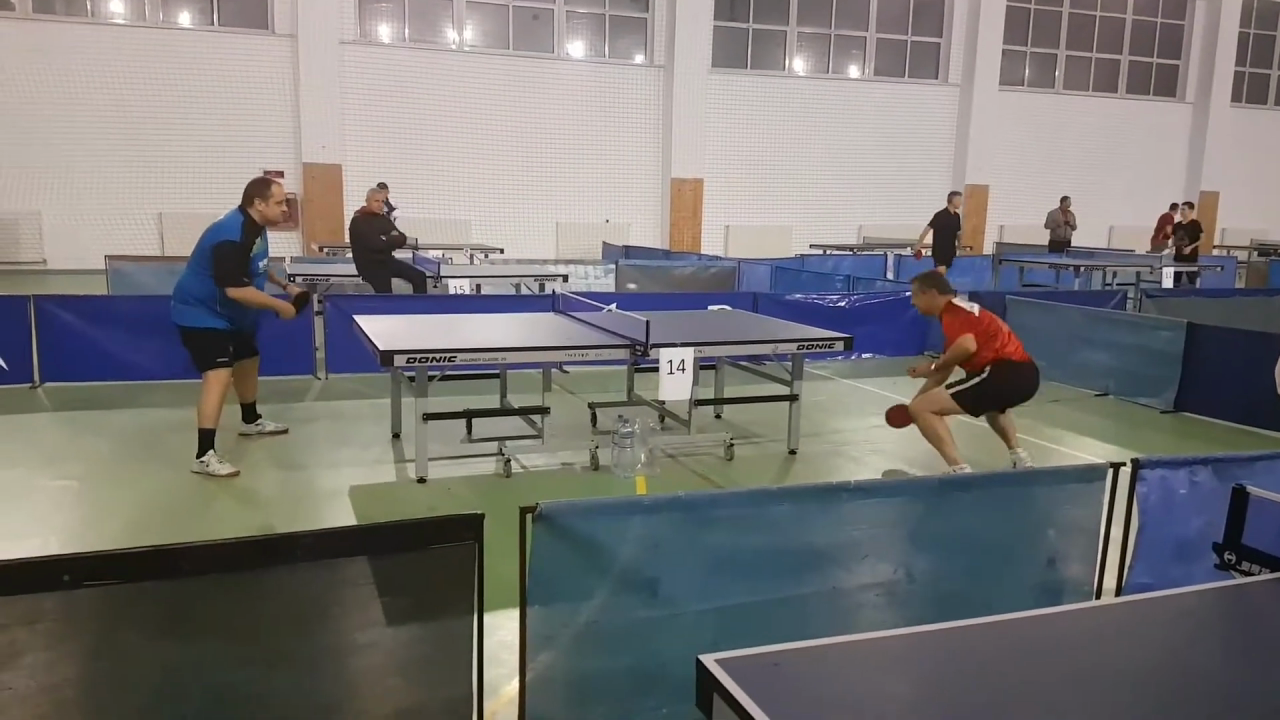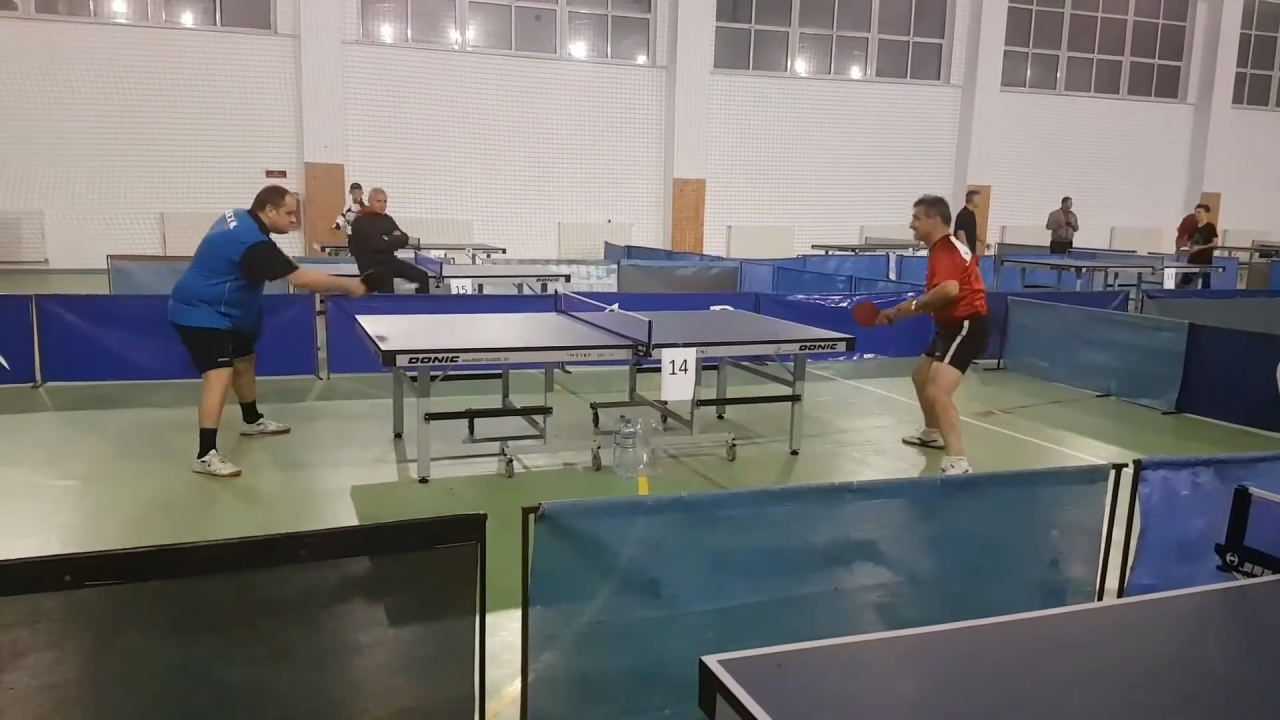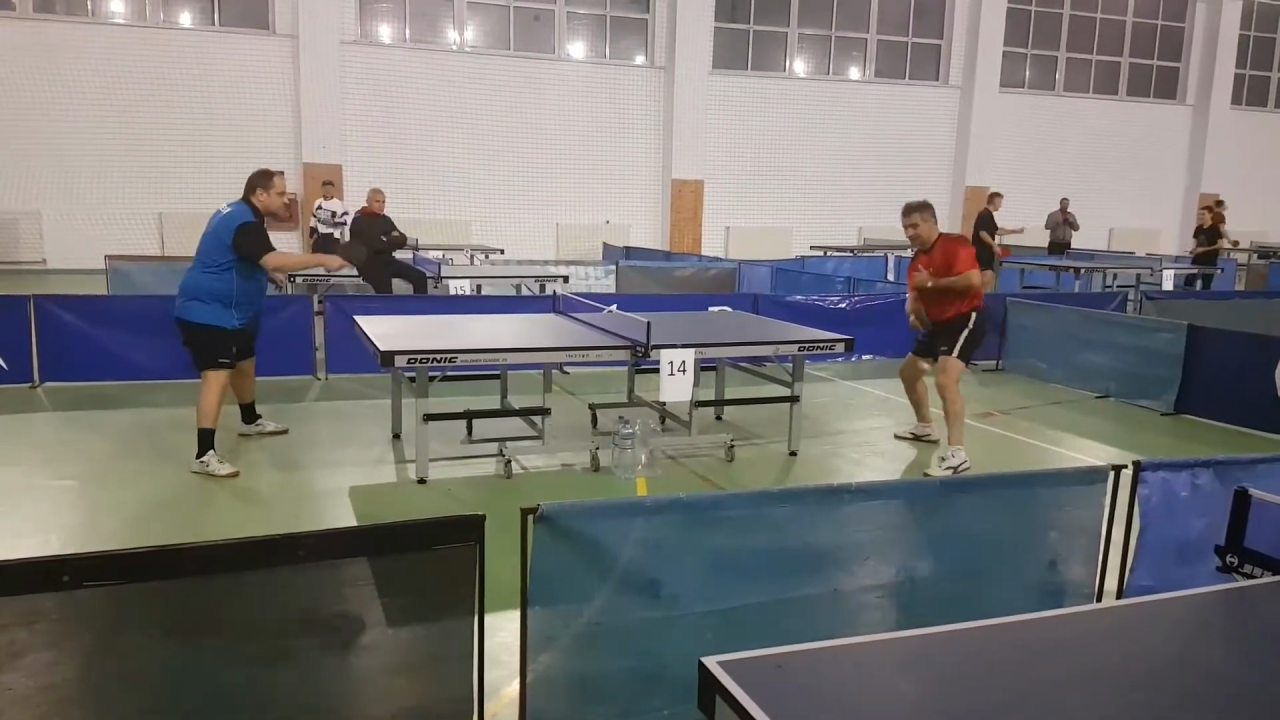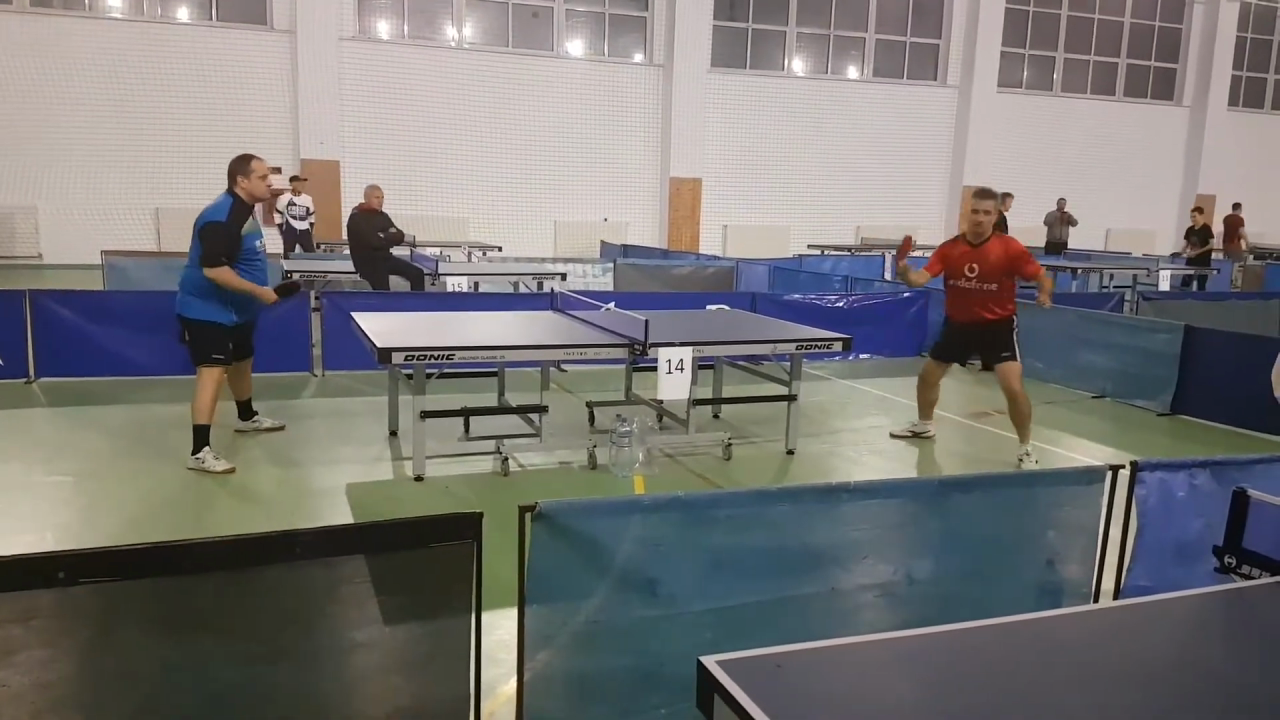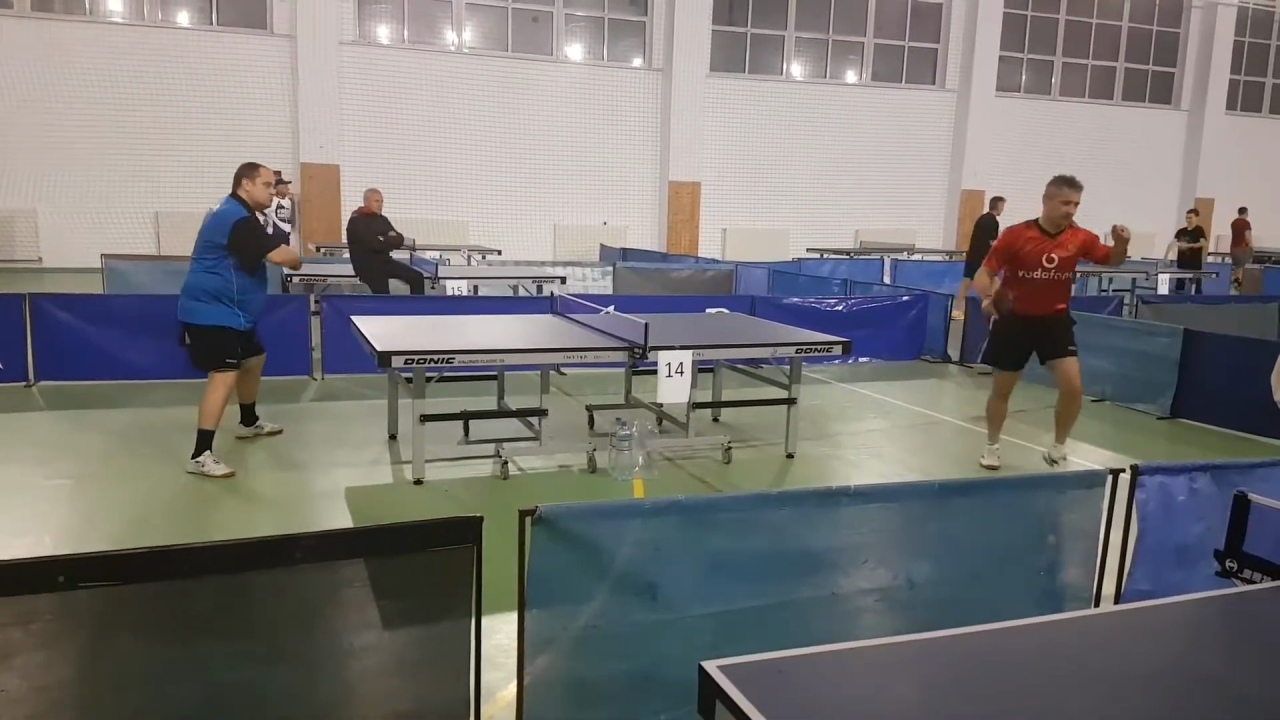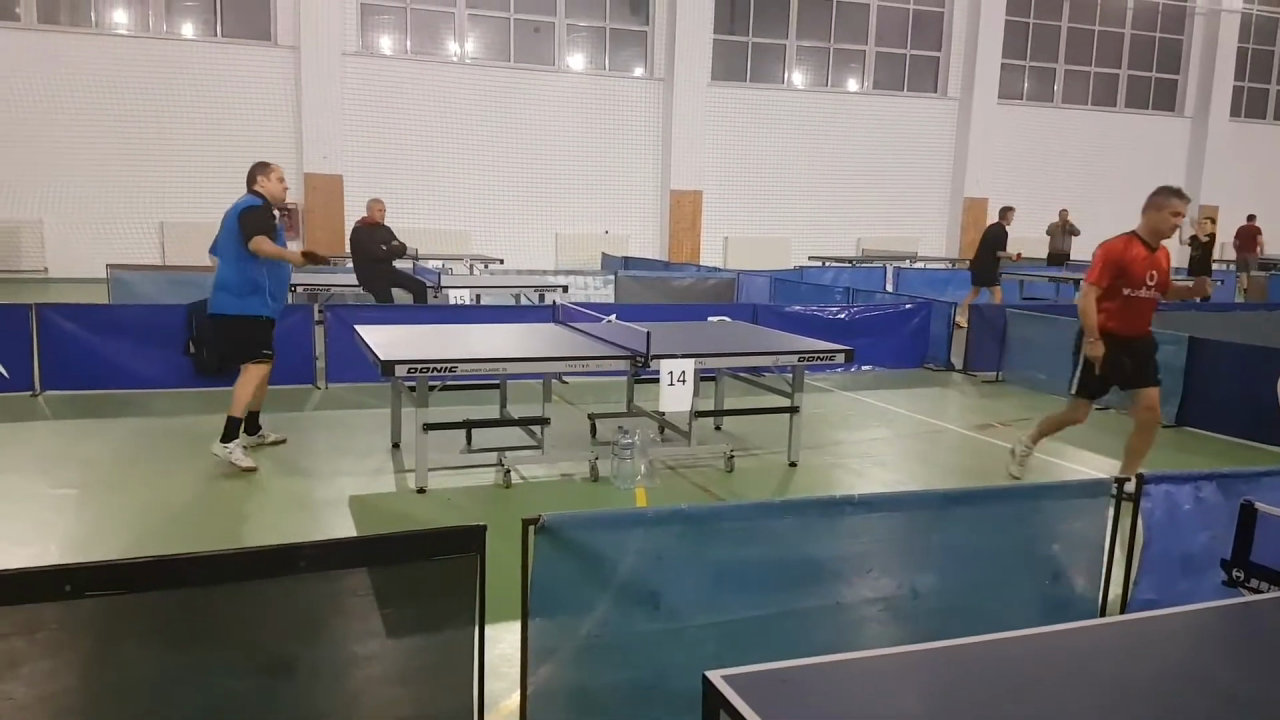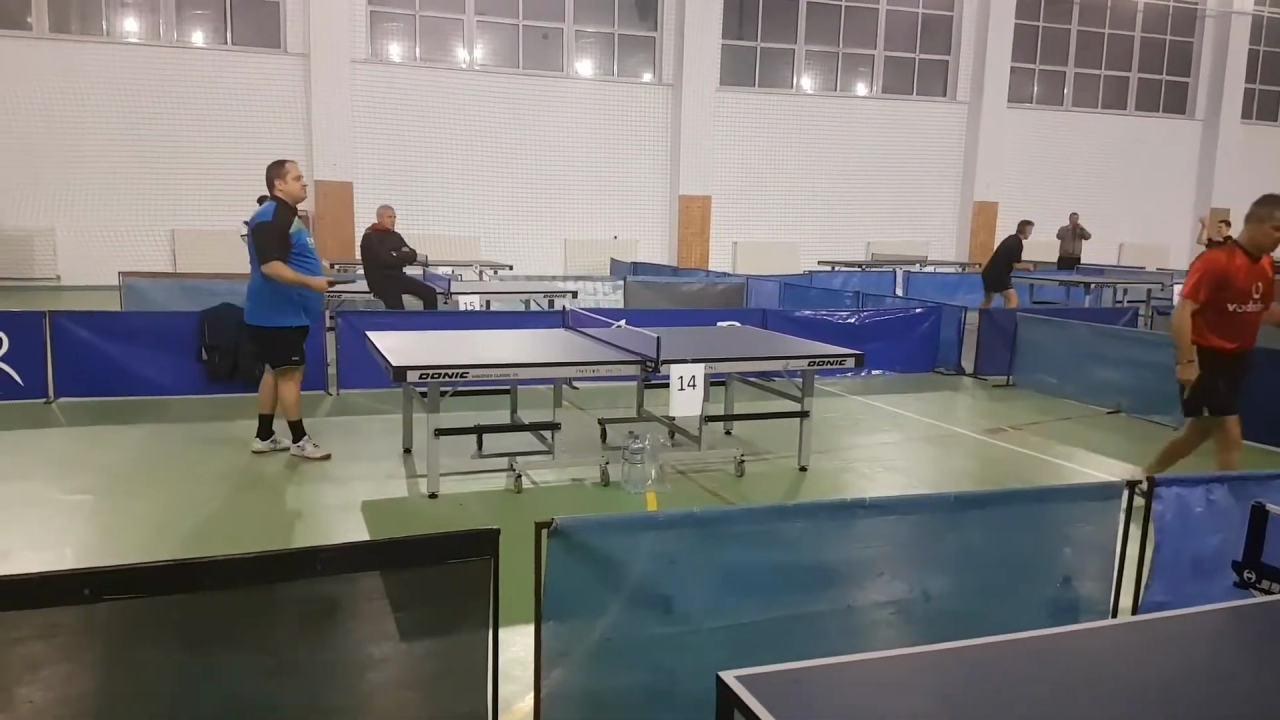
dt=0.4s
person 1, frame 1
left shoulder: (254, 227)
right shoulder: (232, 236)
left elbow: (254, 269)
right elbow: (237, 290)
left wrist: (284, 285)
right wrist: (279, 305)
left hip: (230, 315)
right hip: (202, 315)
left knee: (247, 363)
right knee: (219, 377)
left ankle: (251, 420)
right ankle: (204, 455)
person 1, frame 2
left shoulder: (240, 218)
right shoulder: (251, 241)
right elbow: (298, 277)
left wrist: (287, 265)
right wrist: (346, 285)
left hip: (217, 311)
right hip: (199, 315)
left knee: (244, 362)
right knee: (219, 377)
left ankle: (252, 420)
right ankle: (206, 455)
person 1, frame 3
left shoulder: (237, 213)
right shoulder: (245, 223)
right elbow: (272, 259)
left wrist: (267, 274)
right wrist: (322, 260)
left hip: (221, 311)
right hip: (207, 312)
left knee: (245, 363)
right knee: (217, 376)
left ankle: (250, 420)
right ankle: (204, 455)
person 1, frame 4
left shoulder: (242, 209)
right shoulder: (221, 217)
right elbow: (214, 269)
left wrist: (256, 292)
right wrist: (260, 291)
left hip: (234, 308)
right hip: (208, 309)
left knee: (242, 362)
right knee: (213, 373)
left ankle: (247, 417)
right ankle: (199, 451)
person 1, frame 5
left shoulder: (234, 213)
right shoulder: (239, 218)
right elbow: (277, 255)
right wrist: (296, 258)
left hip: (229, 311)
right hip: (213, 312)
left knee: (253, 361)
right knee: (224, 377)
left ankle: (249, 422)
right ankle: (201, 455)
person 1, frame 6
left shoulder: (243, 210)
right shoulder: (254, 207)
left elbow: (217, 256)
right elbow: (257, 243)
right wrist: (289, 255)
left hip: (240, 305)
right hip: (245, 307)
left knee: (260, 366)
right knee: (256, 368)
left ankle: (251, 431)
right ankle: (228, 441)
person 1, frame 7
left shoulder: (285, 215)
right shoulder: (270, 218)
right elbow: (269, 265)
left wrist: (314, 278)
right wrist: (309, 281)
left hip: (283, 311)
right hip: (278, 314)
left knee: (276, 371)
right knee: (290, 373)
left ankle: (264, 437)
right ankle: (299, 440)
person 2, frame 1
left shoulder: (954, 314)
right shoulder: (961, 312)
left elbow: (967, 346)
right elbow: (946, 369)
left wrist: (931, 367)
right wrist: (916, 399)
left hip: (1007, 376)
left knee: (921, 409)
right knee: (988, 400)
left ankle: (960, 472)
right ankle: (1019, 456)
person 2, frame 2
left shoulder: (945, 250)
right shoulder: (945, 249)
left elbow: (949, 290)
right elbow: (936, 299)
left wrist: (913, 305)
right wrist: (896, 314)
left hip: (965, 327)
right hip: (955, 326)
left knee: (936, 392)
right knee: (921, 375)
left ankle: (957, 464)
right ankle: (932, 433)
person 2, frame 3
left shoulder: (955, 244)
right shoulder: (917, 260)
left elbow: (974, 279)
right elbow: (916, 295)
left wrist: (931, 283)
right wrist: (913, 312)
left hip: (965, 320)
right hip: (939, 323)
left knee: (945, 381)
right knee: (908, 371)
left ankle: (956, 454)
right ankle: (925, 427)
person 2, frame 4
left shoulder: (1009, 247)
right shoulder: (949, 248)
left elbow: (1041, 276)
right elbow: (920, 278)
left wrist: (1044, 294)
right wrist: (905, 272)
left hip: (998, 326)
right hip: (958, 324)
left knee: (1013, 387)
right knee: (928, 374)
left ankle: (1026, 447)
right ankle: (924, 424)
person 2, frame 5
left shoulder: (1080, 238)
right shoulder: (1015, 235)
left elbow: (1111, 260)
right elbow: (986, 271)
left wrist: (1120, 244)
right wrist: (986, 297)
left hip: (1055, 320)
right hip: (1013, 319)
left knee: (1072, 386)
right knee: (1001, 388)
left ankle: (1058, 448)
right ankle: (992, 446)
person 2, frame 6
left shoulder: (1162, 255)
right shoulder: (1115, 249)
left elbow: (1165, 292)
right elbow: (1087, 295)
left wrist: (1193, 290)
right wrist: (1092, 339)
left hip: (1138, 342)
right hip: (1103, 340)
left knee: (1150, 411)
right knee: (1076, 413)
left ankle: (1126, 479)
right ankle: (1026, 445)
person 2, frame 7
right shoulder: (1215, 262)
right elbow: (1184, 311)
right wrist: (1187, 361)
left hip: (1236, 359)
right hip: (1206, 359)
left knee: (1199, 433)
right knee: (1230, 434)
left ankle: (1148, 477)
